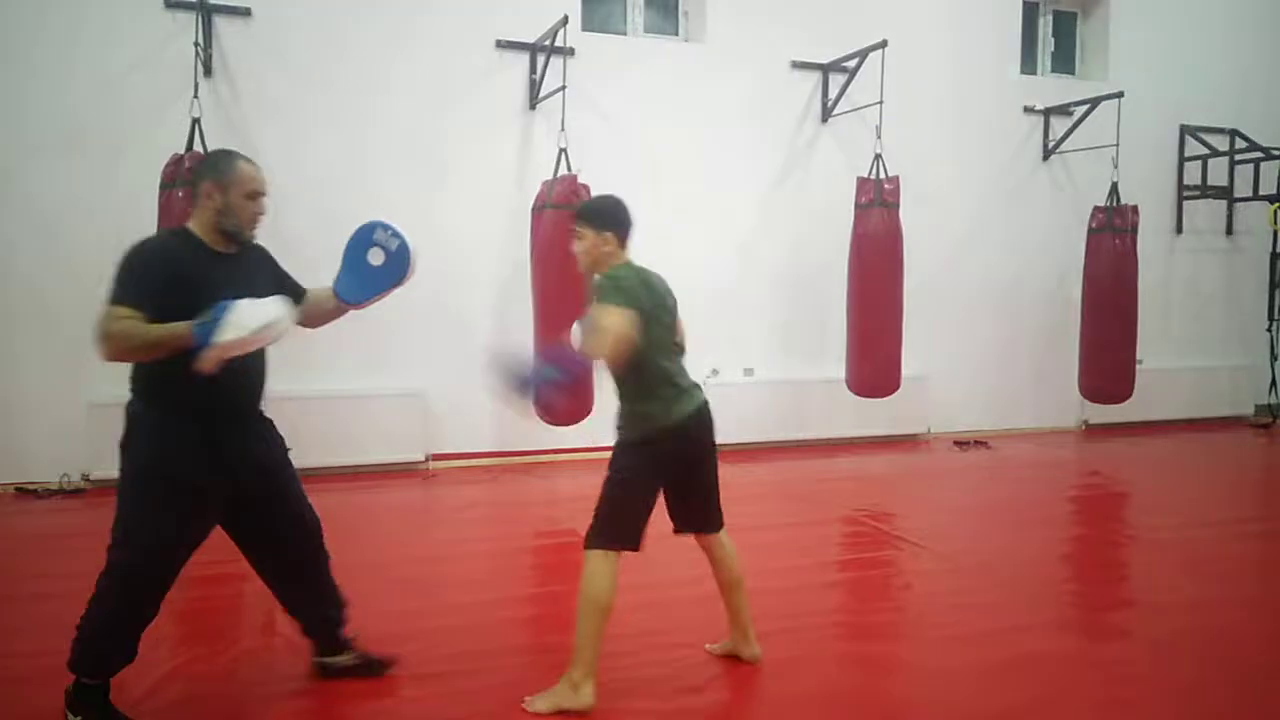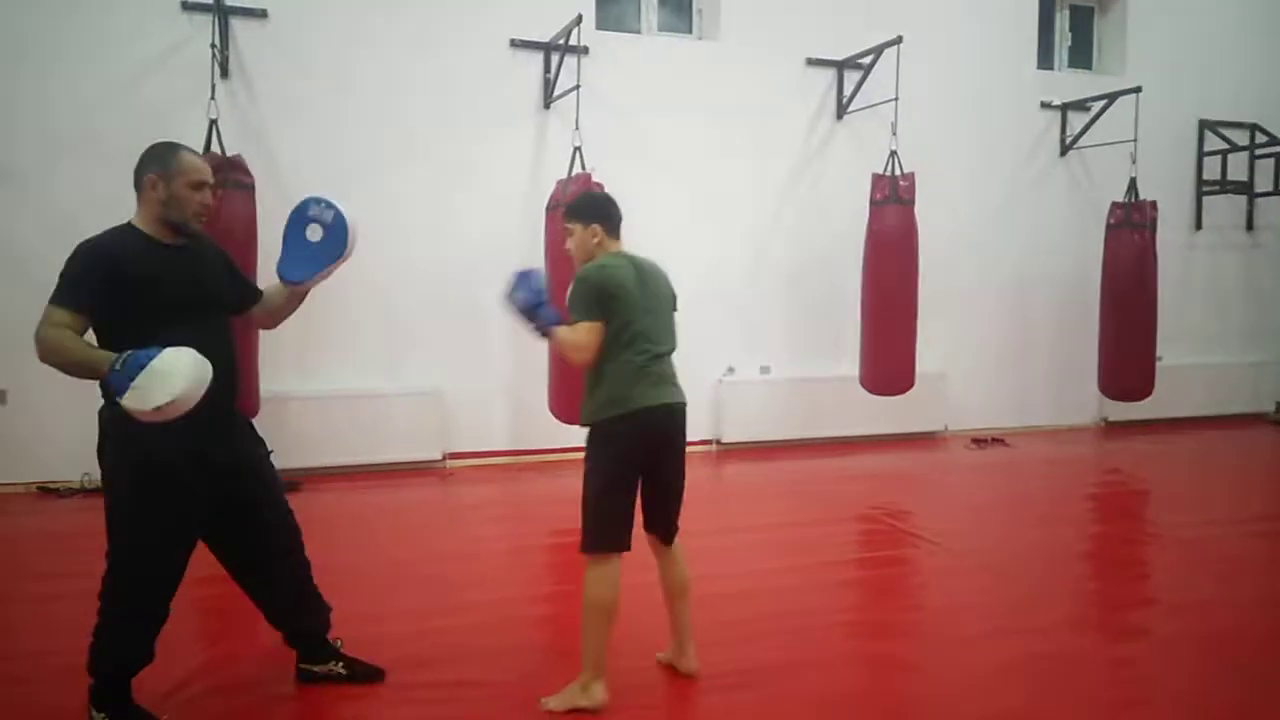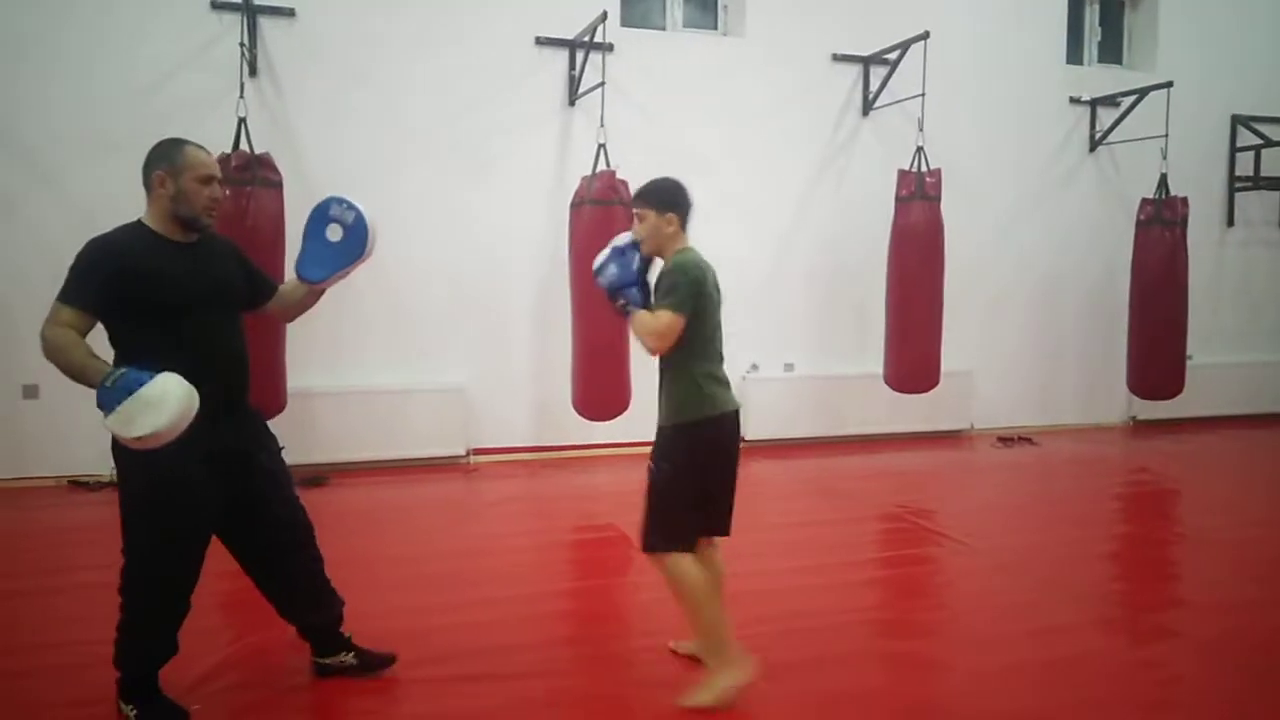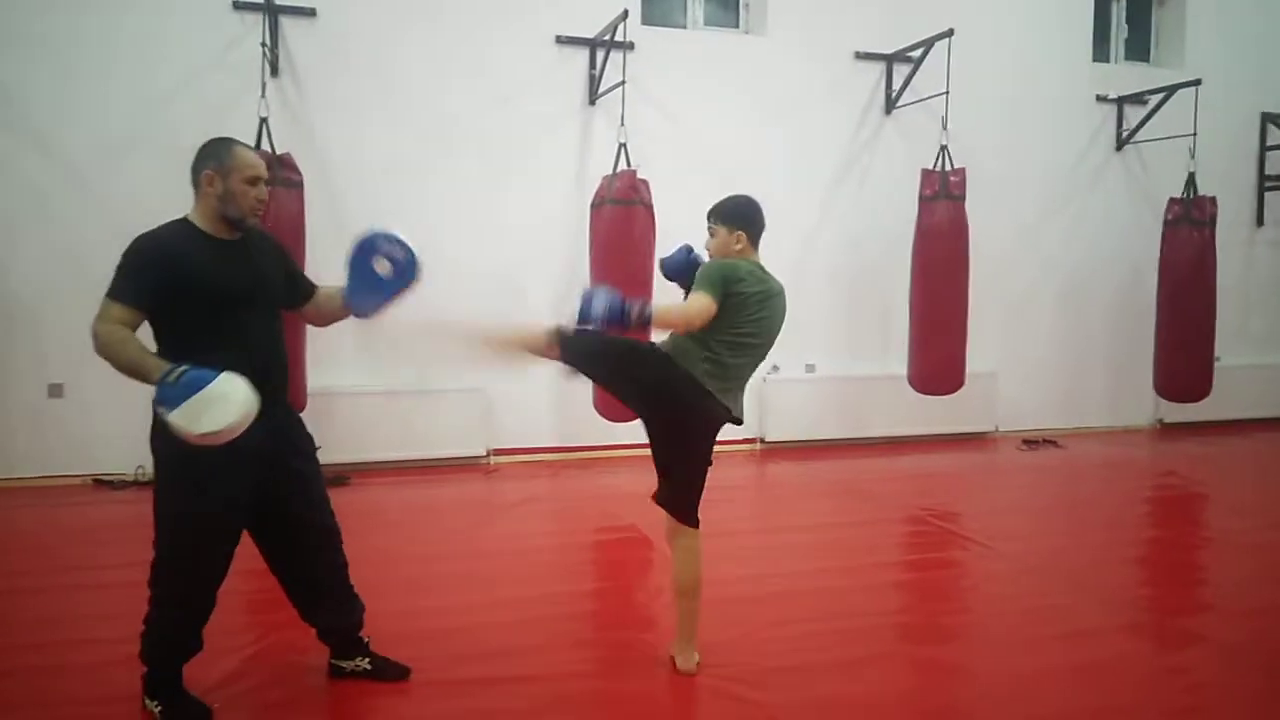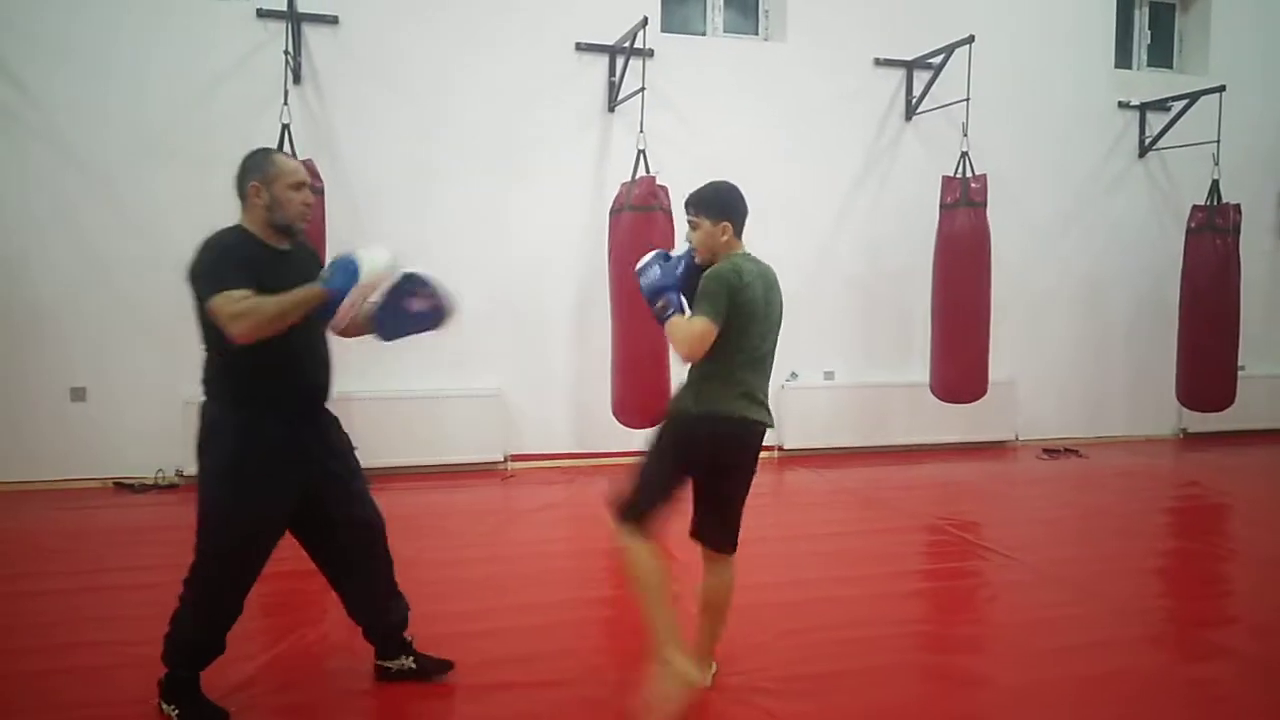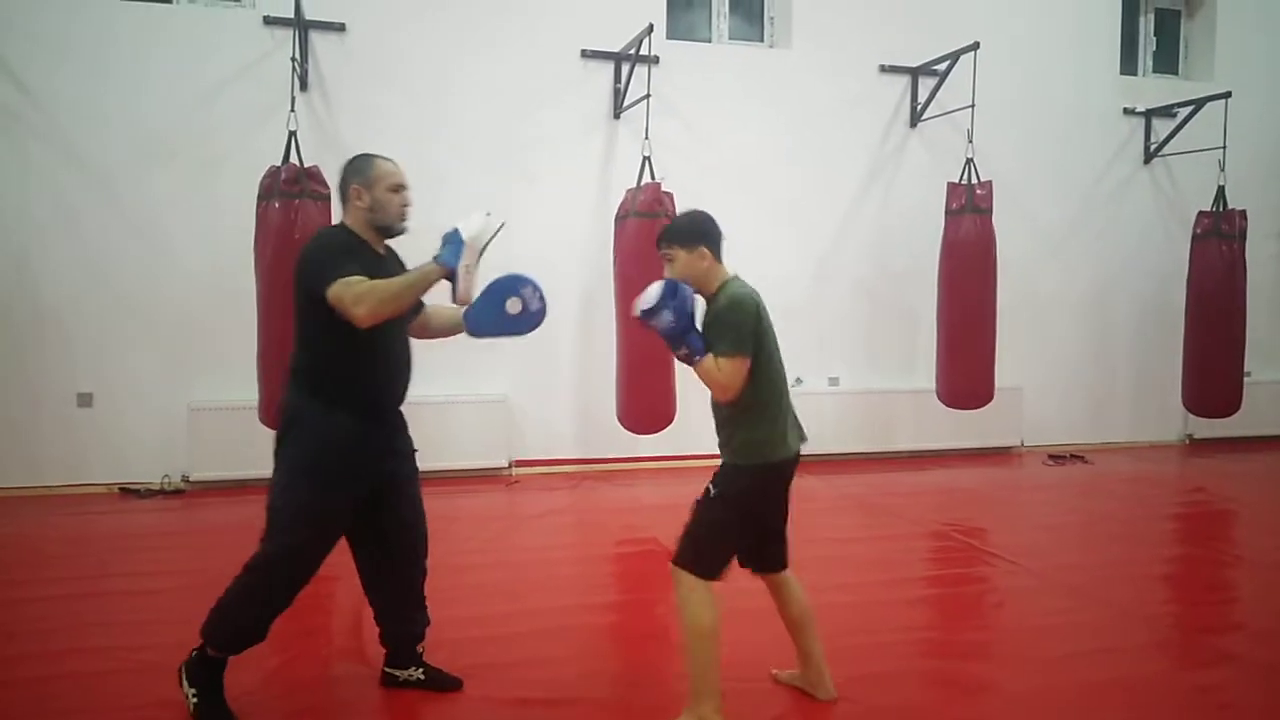
dt=0.4s
person 1, frame 1
left shoulder: (253, 259)
right shoulder: (157, 257)
left elbow: (308, 310)
right elbow: (115, 340)
right wrist: (197, 330)
left hip: (243, 434)
right hip: (170, 442)
left knee: (295, 537)
right knee: (140, 567)
left ankle: (332, 645)
person 1, frame 2
left shoulder: (208, 255)
right shoulder: (104, 255)
left elbow: (264, 313)
right elbow: (51, 339)
right wrist: (114, 366)
left hip: (224, 434)
right hip: (148, 445)
left knee: (275, 541)
right knee: (142, 572)
left ankle: (317, 653)
person 1, frame 3
left shoulder: (220, 250)
right shoulder: (113, 254)
left elbow: (280, 305)
right elbow: (57, 333)
right wrist: (106, 378)
left hip: (237, 429)
right hip: (162, 442)
left knee: (286, 535)
right knee: (161, 566)
left ankle: (330, 644)
person 1, frame 4
left shoulder: (263, 249)
right shoulder: (160, 251)
left elbow: (316, 307)
right elbow: (108, 331)
right wrist: (164, 374)
left hip: (274, 427)
right hip: (200, 436)
left knee: (314, 539)
right knee: (191, 562)
left ankle: (347, 648)
person 1, frame 5
left shoulder: (301, 253)
right shoulder: (224, 253)
left elbow: (342, 319)
right elbow: (241, 325)
right wrist: (324, 289)
left hip: (311, 428)
right hip: (246, 437)
left knee: (360, 535)
right knee: (225, 565)
left ankle: (393, 650)
person 1, frame 6
left shoulder: (386, 258)
right shoulder: (329, 249)
left elbow: (417, 321)
right elbow: (364, 308)
right wrist: (441, 265)
left hip: (381, 429)
right hip: (323, 432)
left knee: (403, 545)
right knee: (288, 553)
left ankle: (403, 658)
right ankle: (206, 666)
person 2, frame 1
left shoulder: (615, 283)
right shoulder: (653, 282)
left elbow: (615, 337)
left wrist: (563, 363)
left hip: (650, 433)
right hip: (693, 418)
left knee: (601, 548)
right knee: (710, 532)
right ankle: (745, 639)
person 2, frame 2
left shoulder: (594, 277)
right shoulder: (655, 274)
left elbow: (581, 352)
left wrist: (542, 315)
left hip: (620, 423)
right hip: (669, 413)
left knee: (602, 553)
right knee: (663, 539)
left ankle: (591, 684)
right ankle: (683, 650)
person 2, frame 3
left shoulder: (679, 271)
right shoulder: (694, 267)
left elbow: (657, 340)
left wrist: (625, 296)
right wrist: (635, 288)
left hip: (692, 422)
right hip: (715, 417)
left knee: (667, 547)
right knee: (703, 536)
left ankle: (730, 662)
right ankle: (713, 643)
person 2, frame 4
left shoulder: (720, 271)
right shoulder: (776, 295)
left elbow: (692, 318)
left wrist: (633, 312)
left hip: (666, 377)
right hip: (708, 409)
left knee: (553, 339)
right knee: (683, 526)
right ankle: (685, 648)
person 2, frame 5
left shoulder: (721, 277)
right shoulder: (763, 277)
left elbow: (690, 347)
left wrist: (664, 298)
right wrist: (691, 287)
left hip: (701, 419)
right hip: (746, 427)
left knee: (631, 524)
right knee: (718, 549)
left ankle: (674, 660)
right ankle: (702, 660)
person 2, frame 6
left shoulder: (733, 304)
right shoulder: (731, 297)
left elbow: (725, 387)
right elbow: (727, 372)
left wrist: (683, 338)
right wrist: (682, 332)
left hip: (754, 461)
right hip: (771, 453)
left knee: (691, 574)
right knee: (773, 569)
right ankle: (816, 674)
